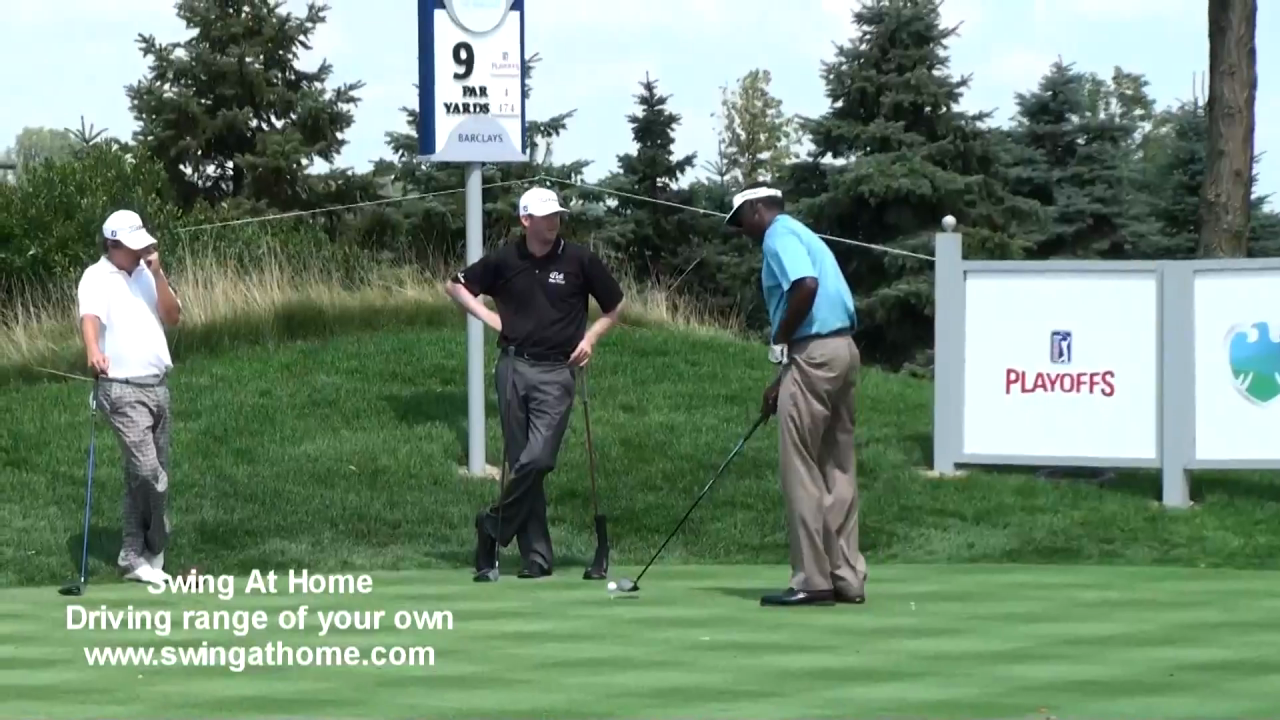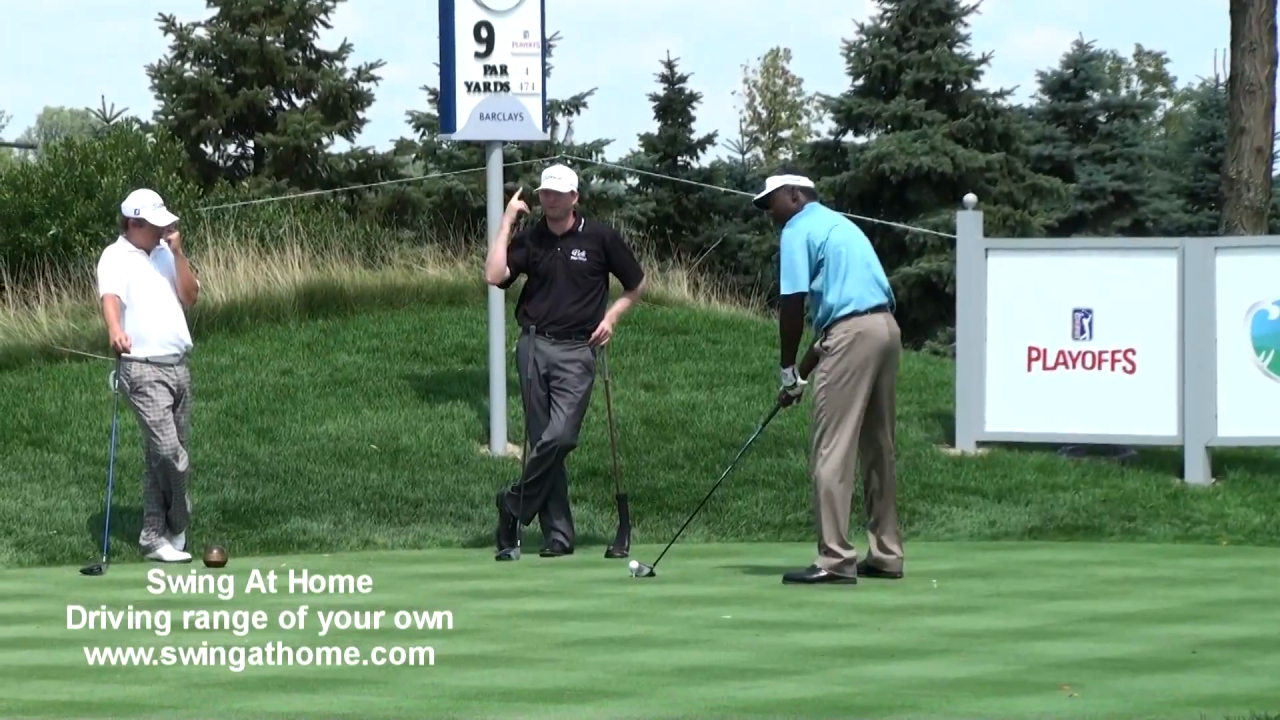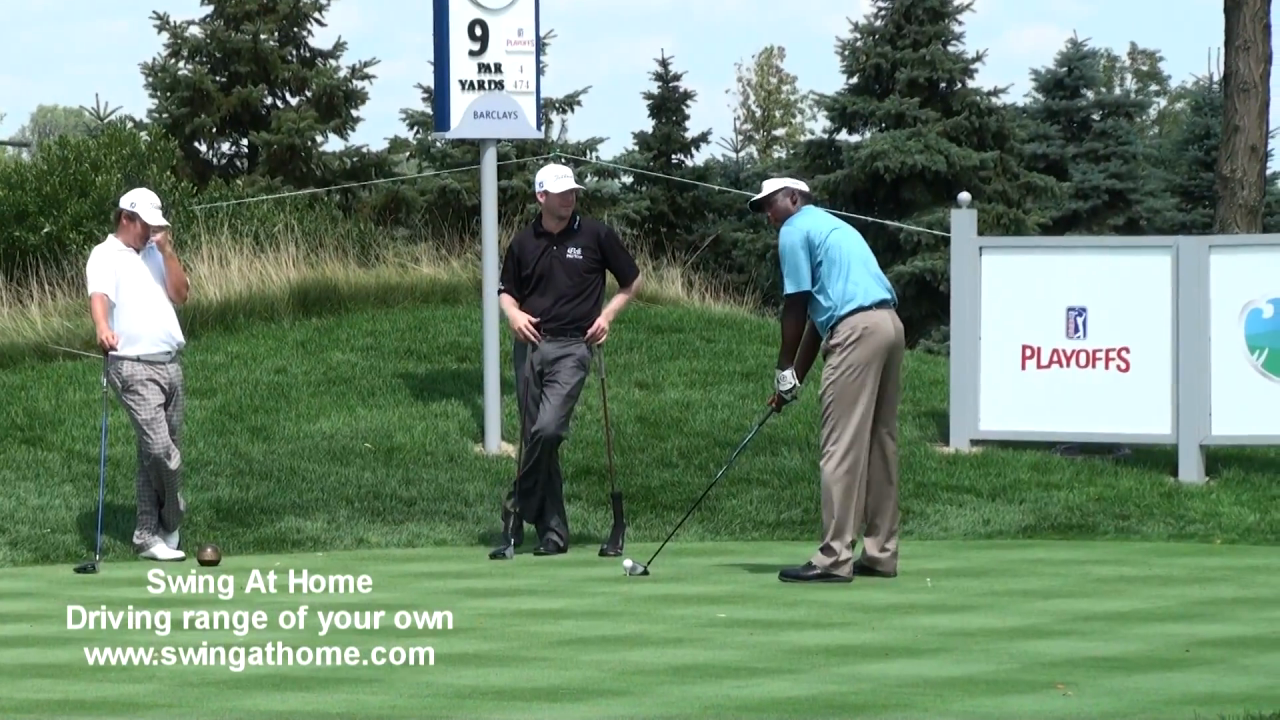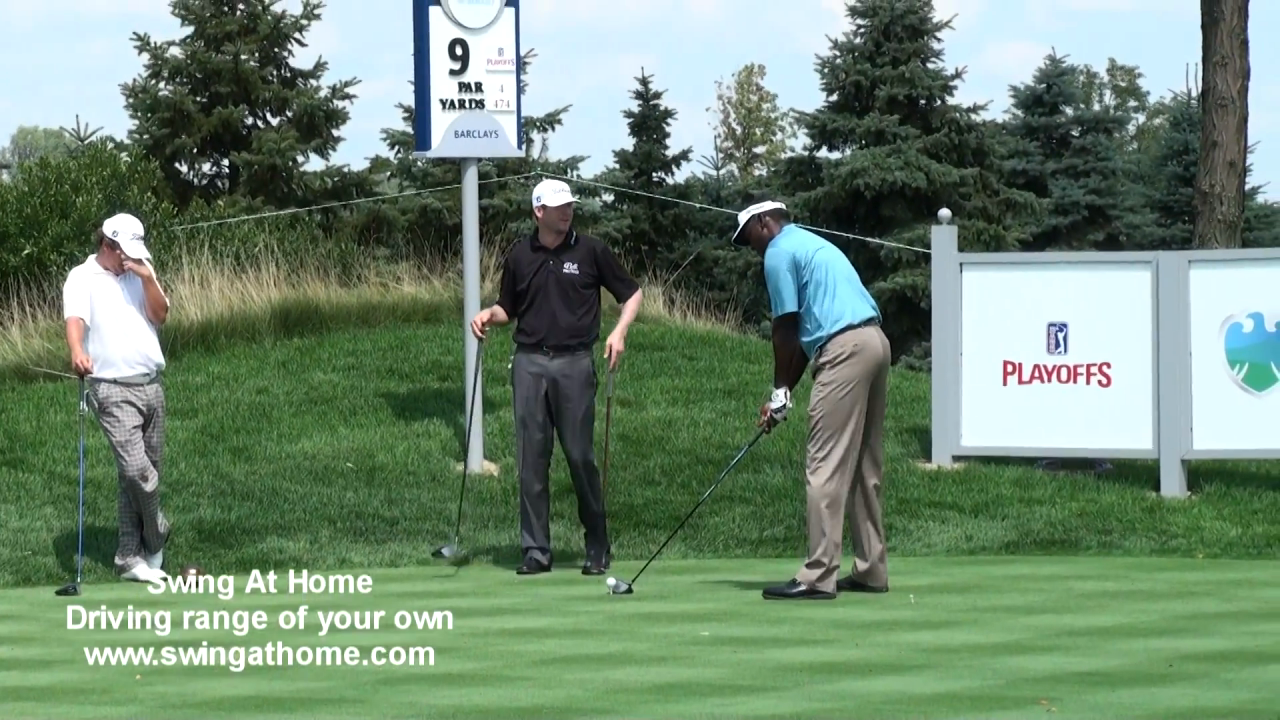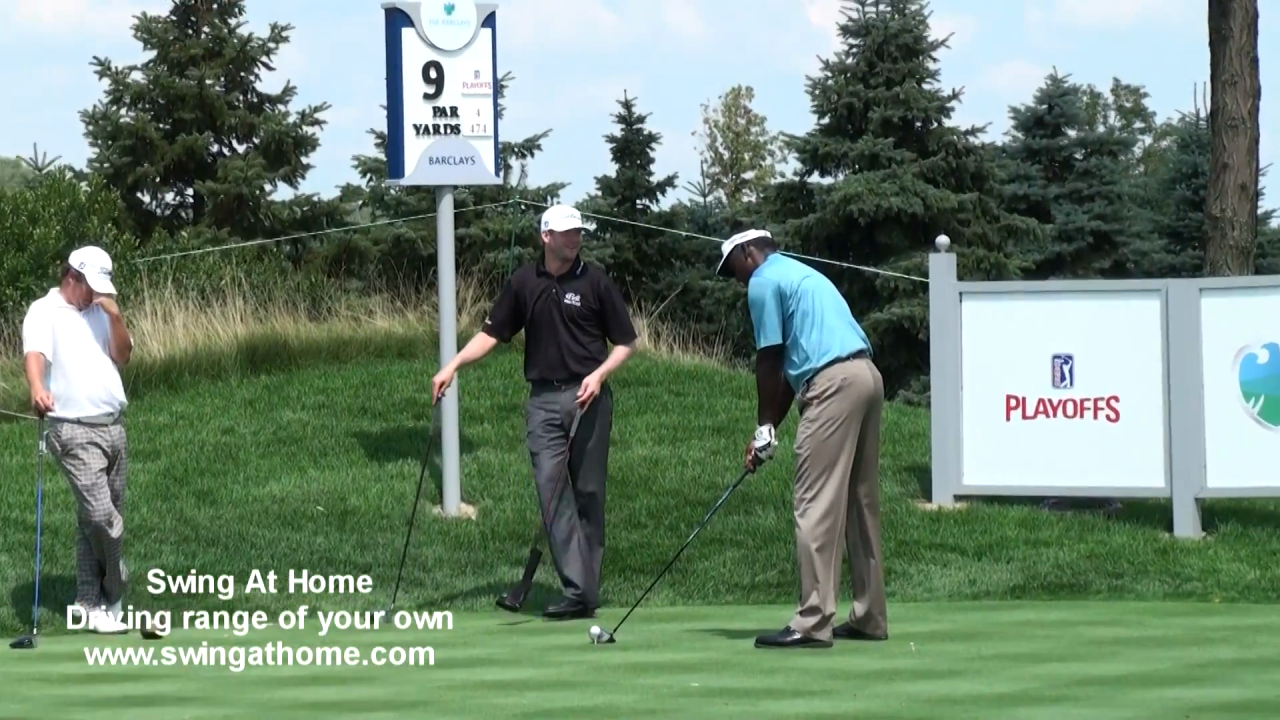
dt=0.7s
person 1, frame 1
right shoulder: (801, 234)
left elbow: (806, 285)
left wrist: (779, 341)
right wrist: (782, 381)
left hip: (814, 354)
right hip: (841, 349)
left knee: (800, 470)
right knee: (837, 471)
person 1, frame 2
right shoulder: (837, 224)
left elbow: (794, 305)
left wrist: (788, 369)
right wrist: (803, 371)
left hip: (854, 334)
right hip: (884, 328)
left knee: (832, 451)
right knee: (877, 448)
person 1, frame 3
right shoulder: (829, 226)
left elbow: (796, 307)
right elbow: (819, 312)
left wrist: (784, 371)
right wrist: (797, 376)
left hip: (858, 331)
right hip: (887, 325)
left knee: (842, 448)
right knee: (877, 446)
person 1, frame 4
right shoulder: (812, 245)
left elbow: (786, 327)
left wrist: (780, 391)
right wrist: (785, 391)
left hip: (846, 349)
right hip: (873, 343)
left knee: (826, 465)
right knee: (862, 463)
person 1, frame 5
left shoulder: (764, 281)
right shoulder: (799, 274)
left elbow: (770, 361)
left wrist: (764, 427)
right wrist: (771, 426)
left hip: (835, 383)
right hip: (865, 375)
left knee: (816, 504)
right knee: (858, 501)
right ankle: (869, 617)
person 2, frame 1
left shoulder: (580, 259)
right shoulder: (503, 259)
left elbow: (614, 305)
right elbow: (455, 284)
left wrist: (591, 337)
right wrist: (488, 315)
left hip: (556, 371)
right hip: (513, 367)
left knee: (538, 459)
right knee: (520, 462)
left ankle: (493, 525)
right ankle: (536, 555)
person 2, frame 2
left shoulder: (601, 236)
right shoulder: (528, 238)
left elbow: (637, 283)
right elbow: (494, 277)
left wrist: (612, 317)
right wrist: (507, 223)
left hip: (576, 349)
right hip: (534, 345)
left knee: (560, 436)
right knee: (541, 439)
left ankle: (514, 503)
right ankle: (558, 534)
person 2, frame 3
left shoulder: (596, 234)
right shoulder: (523, 241)
left elbow: (631, 280)
right elbow: (507, 290)
left wrist: (607, 315)
right wrist: (513, 313)
left hip: (572, 346)
right hip: (530, 345)
left knee: (548, 429)
right knee: (536, 437)
left ankle: (519, 506)
right ankle: (552, 532)
person 2, frame 4
left shoulder: (591, 250)
right shoulder: (518, 255)
left elbow: (632, 293)
right elbow: (509, 307)
left wrist: (619, 330)
right wrist: (488, 314)
left hip: (576, 362)
right hip: (529, 362)
left knee: (580, 456)
right knee: (532, 458)
left ankle: (597, 545)
person 2, frame 5
left shoulder: (596, 282)
right shoulder: (522, 281)
left elbow: (626, 342)
right elbow: (491, 333)
left wrist: (599, 374)
right wrist: (452, 366)
left hip: (587, 398)
right hip: (544, 398)
left knee: (588, 492)
right knee: (550, 483)
left ankle: (585, 590)
right ankle: (579, 588)
person 3, frame 1
left shoulder: (148, 272)
right shoulder: (96, 277)
left elbow: (172, 317)
right elbow: (89, 316)
left wrist: (157, 274)
right wrist: (92, 350)
left hip: (158, 385)
right hip: (122, 389)
left knee: (144, 474)
right knee: (148, 472)
left ankle: (135, 555)
right ankle: (151, 552)
person 3, frame 2
left shoulder: (166, 253)
right shoulder: (115, 257)
left elbow: (190, 297)
right elbow: (110, 296)
left wrist: (178, 253)
right wrist: (115, 329)
left hip: (177, 365)
right hip: (142, 368)
left knee: (163, 453)
right knee: (167, 451)
left ankle: (156, 535)
right ankle: (174, 529)
person 3, frame 3
left shoulder: (156, 251)
right shoulder: (105, 255)
left elbow: (180, 294)
right elbow: (98, 294)
left wrist: (167, 250)
right wrist: (102, 327)
left hip: (170, 363)
right hip: (134, 367)
left knee: (157, 450)
right knee: (159, 448)
left ankle: (150, 534)
right ankle: (170, 522)
person 3, frame 4
left shoulder: (141, 270)
right shoulder: (82, 278)
left elbow: (160, 315)
right elbow: (74, 318)
left wrist: (146, 277)
right wrist: (77, 351)
left hip: (151, 384)
right hip: (113, 390)
left knee: (146, 471)
right knee: (135, 470)
left ankle: (131, 556)
right ankle: (156, 539)
person 3, frame 5
left shoulder: (101, 310)
right shoulder: (44, 311)
left elbow: (122, 357)
right elbow: (35, 355)
left wrist: (116, 317)
right wrist: (38, 388)
left hip: (113, 426)
right hip: (75, 430)
left knee: (100, 518)
right knee: (100, 516)
left ankle: (90, 605)
right ankle: (114, 596)
